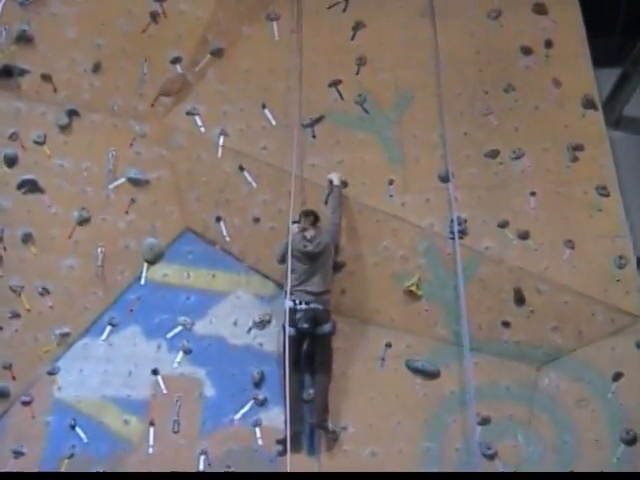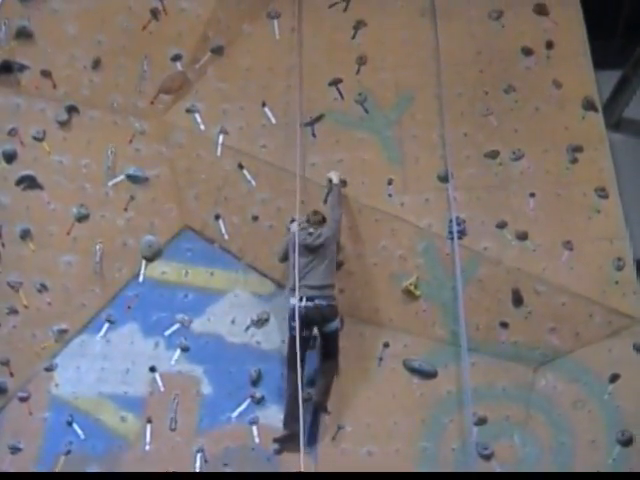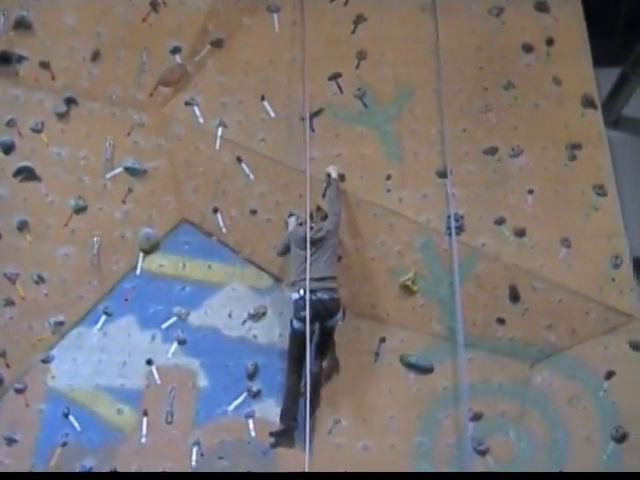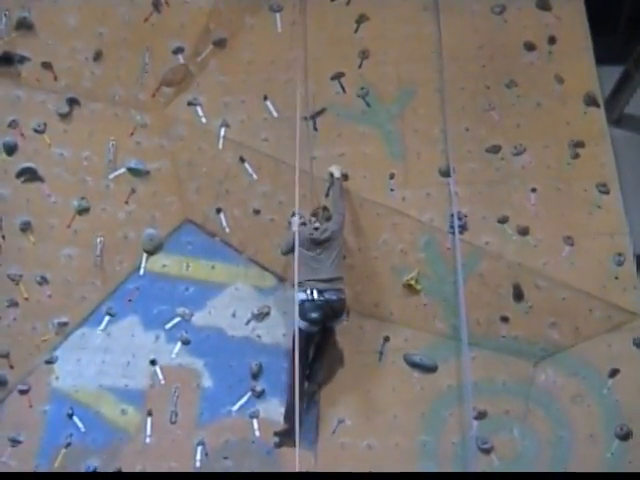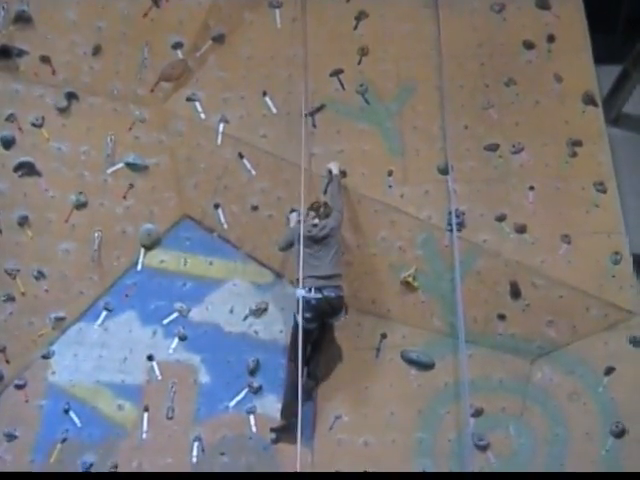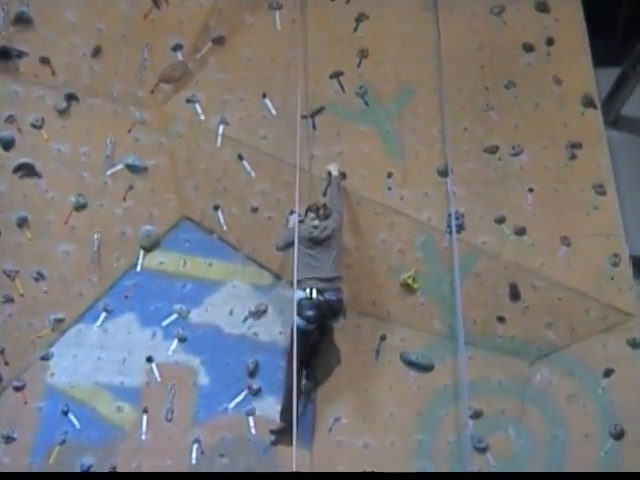
dt=0.3s
person 1, frame 1
left shoulder: (292, 243)
right shoulder: (328, 239)
left elbow: (279, 259)
right elbow: (336, 213)
right wrist: (336, 186)
left hip: (296, 310)
right hip: (321, 311)
left knee: (294, 372)
right knee: (322, 370)
left ankle: (295, 431)
right ankle: (322, 421)
person 1, frame 2
left shoulder: (294, 239)
right shoulder: (330, 235)
left elbow: (281, 257)
right elbow: (335, 211)
right wrist: (336, 184)
left hip: (300, 307)
right hip: (326, 307)
left knee: (294, 370)
right knee: (330, 355)
left ankle: (291, 430)
right ankle: (321, 396)
person 1, frame 3
left shoulder: (296, 233)
right shoulder: (331, 229)
left elbow: (280, 250)
right elbow: (335, 205)
right wrist: (334, 178)
left hip: (303, 301)
right hip: (330, 300)
left knee: (294, 366)
right knee: (326, 338)
left ankle: (287, 427)
right ankle: (318, 369)
person 1, frame 4
left shoulder: (300, 233)
right shoulder: (335, 229)
left elbow: (284, 250)
right elbow: (338, 204)
right wrist: (337, 178)
left hip: (310, 302)
right hip: (336, 301)
left knee: (297, 364)
right knee: (326, 331)
left ankle: (291, 426)
right ankle: (312, 377)
person 1, frame 5
left shoulder: (299, 230)
right shoulder: (334, 225)
left elbow: (282, 245)
right elbow: (336, 201)
right wrist: (335, 174)
left hip: (309, 299)
right hip: (335, 299)
left knee: (294, 360)
right knee: (324, 327)
left ankle: (288, 422)
right ankle: (312, 374)
person 1, frame 6
left shoulder: (299, 231)
right shoulder: (334, 227)
left elbow: (280, 245)
right elbow: (336, 203)
left wrist: (291, 225)
right wrist: (335, 176)
left hip: (308, 300)
right hip: (334, 301)
left knee: (294, 363)
right knee: (322, 328)
left ankle: (287, 424)
right ankle: (310, 373)
